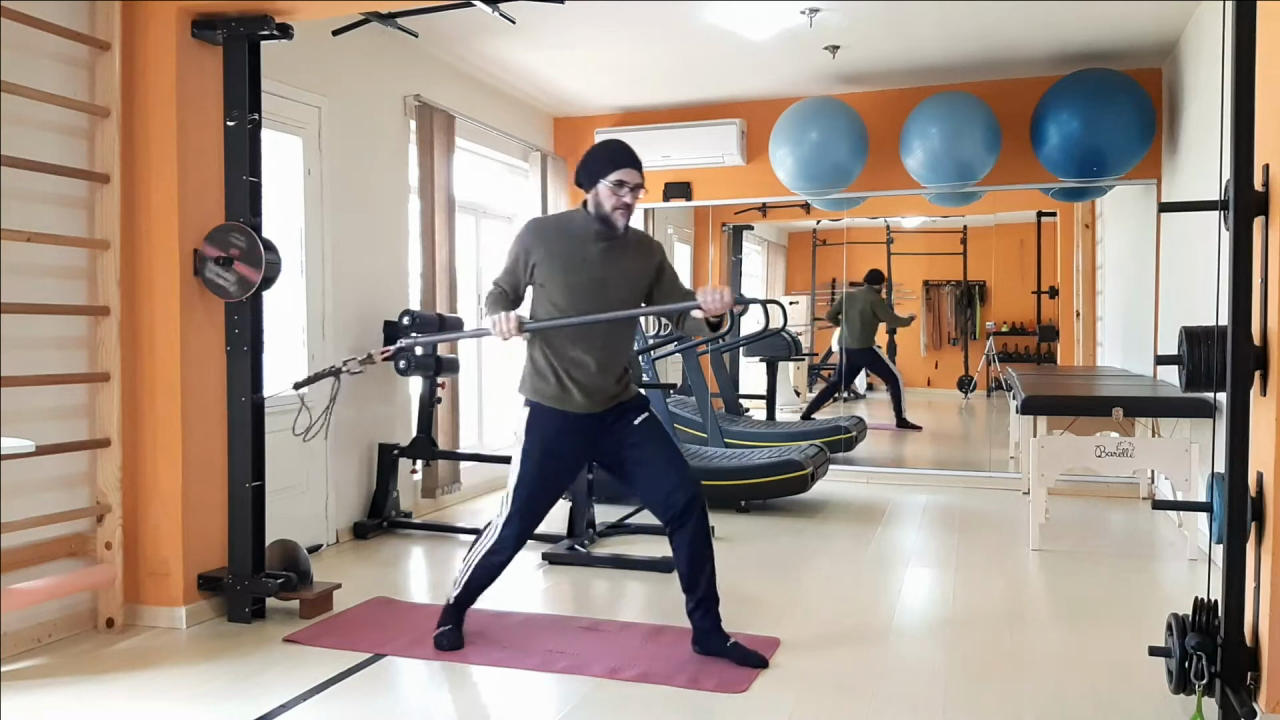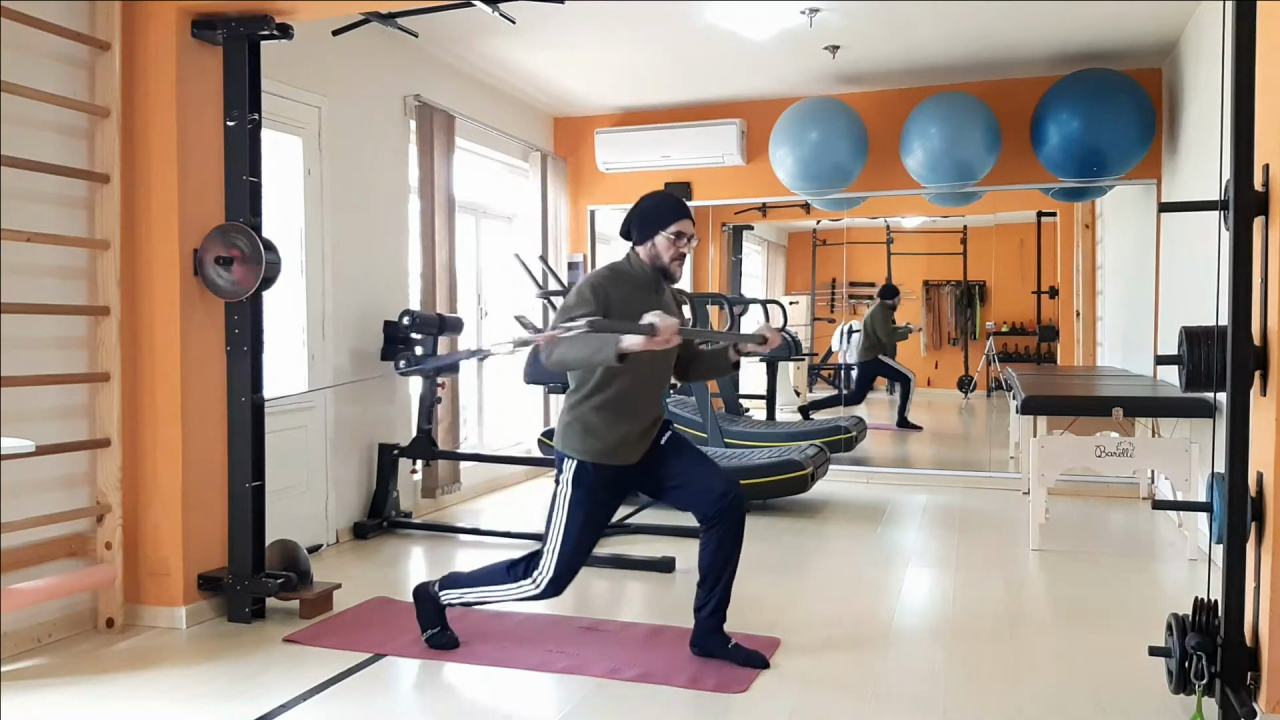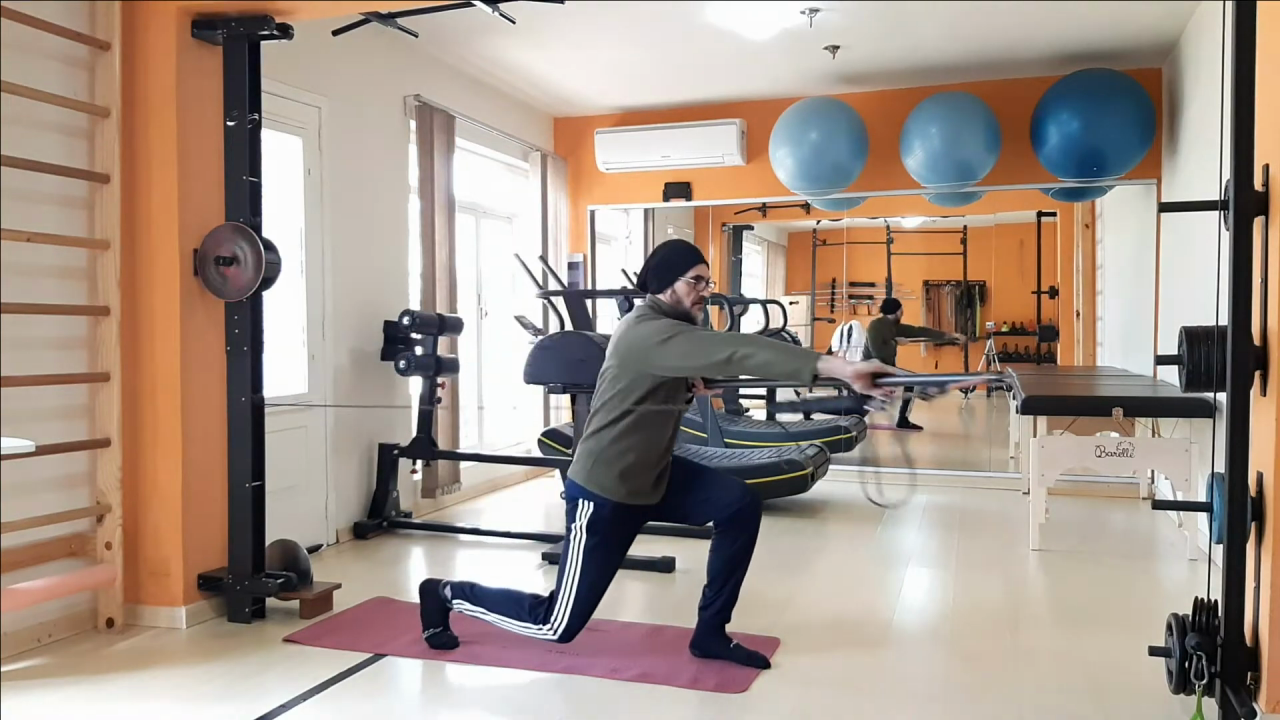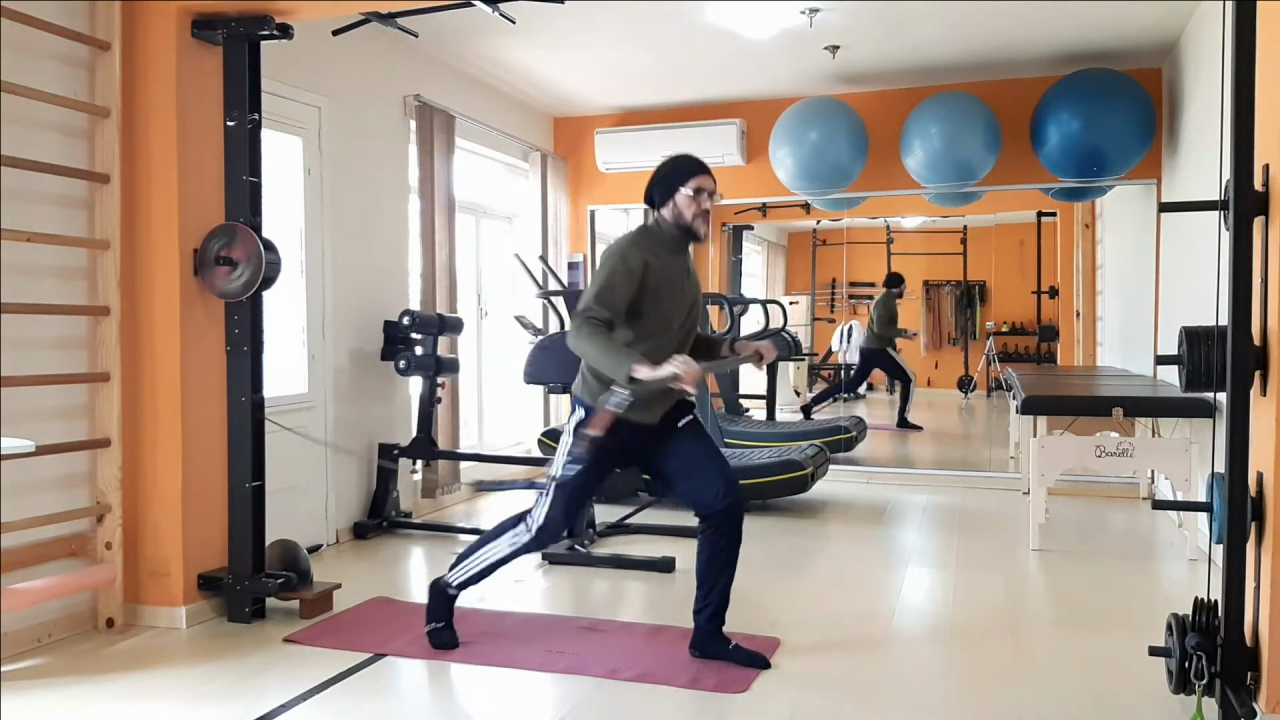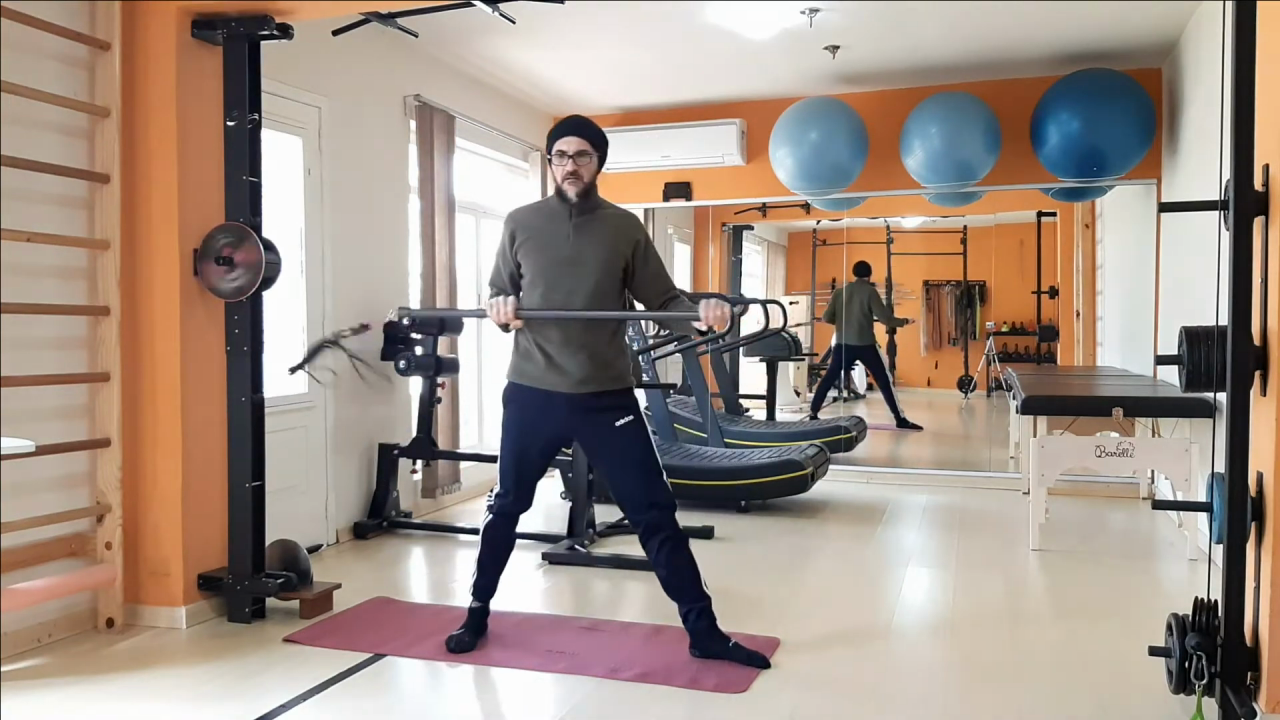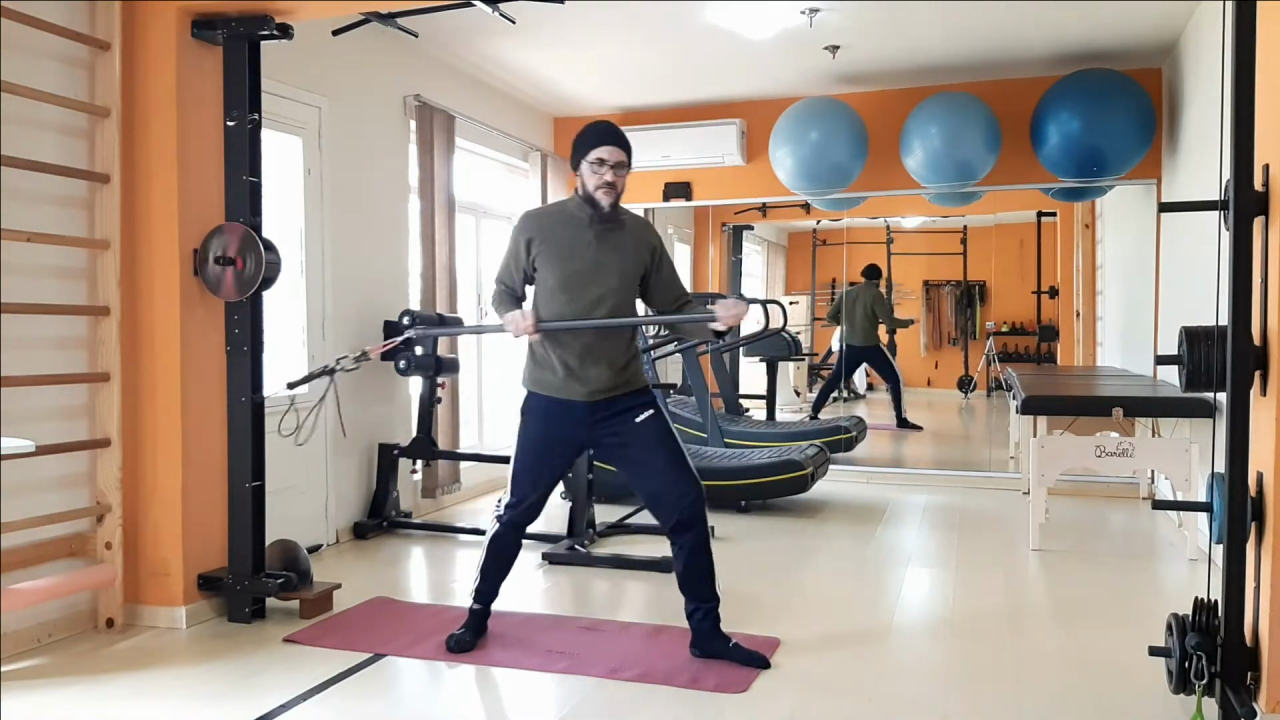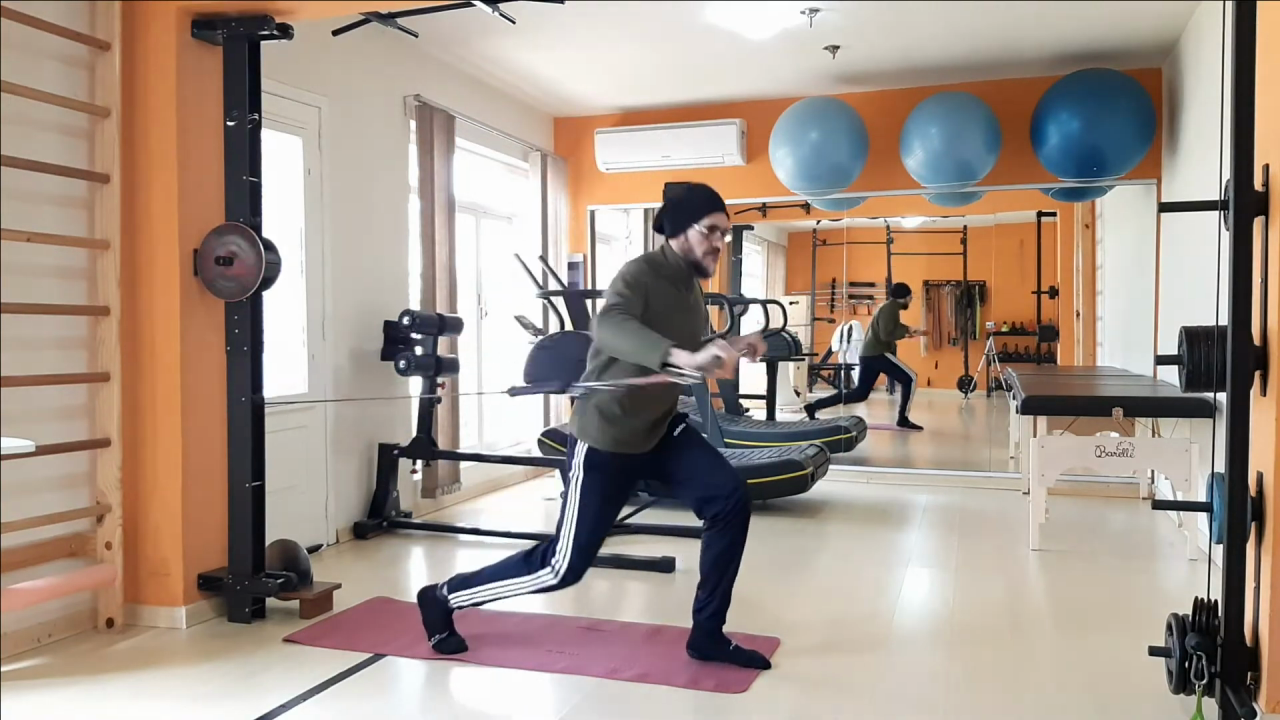
dt=0.7s
person 1, frame 1
left shoulder: (647, 251)
right shoulder: (542, 235)
left elbow: (681, 317)
right elbow: (500, 294)
left wrist: (707, 311)
right wrist: (501, 318)
left hip: (619, 406)
right hip: (553, 410)
left knee: (686, 503)
right knee: (515, 523)
left ankle: (708, 631)
right ankle: (455, 607)
person 1, frame 2
left shoulder: (667, 297)
right shoulder: (603, 285)
left elbow: (687, 367)
right elbow: (553, 350)
left wrist: (740, 351)
right wrist: (628, 343)
left hip: (650, 440)
right hip: (592, 453)
left knee: (726, 503)
right knee: (547, 578)
left ankle: (709, 633)
right ankle: (437, 594)
person 1, frame 3
left shoulder: (660, 327)
right shoulder: (648, 333)
right elbow: (731, 351)
left wrist: (688, 387)
right wrist: (834, 365)
left hip: (651, 473)
right hip: (602, 490)
left knee: (741, 507)
right knee: (558, 624)
left ankle: (710, 634)
right ankle: (446, 594)
person 1, frame 4
left shoulder: (682, 258)
right shoulder: (631, 252)
right elbow: (585, 329)
left wrist: (734, 348)
right wrist: (647, 369)
left hip: (665, 412)
left knee: (725, 503)
right knee: (544, 524)
left ankle: (709, 635)
right ankle: (447, 588)
person 1, frame 5
left shoulder: (625, 228)
right shoulder: (520, 223)
left elbow: (662, 301)
right elbow: (499, 291)
left wrist: (700, 314)
right wrist: (499, 308)
left hip: (606, 396)
right hip: (532, 392)
left knee: (654, 513)
right knee: (506, 505)
left ankle: (705, 633)
right ankle: (478, 612)
person 1, frame 6
left shoulder: (641, 235)
right shoulder: (536, 226)
left elbow: (675, 307)
right elbow: (505, 291)
left wrist: (716, 318)
right wrist: (513, 315)
left hip: (624, 399)
right hip: (553, 400)
left knee: (685, 506)
right knee: (516, 511)
left ankle: (707, 633)
right ankle: (478, 612)
person 1, frame 7
left shoulder: (690, 285)
right shoulder: (641, 276)
right elbow: (612, 324)
left wrist: (722, 351)
right wrist: (680, 354)
left hip: (659, 428)
right hip: (604, 437)
left knee: (731, 502)
right knee: (561, 567)
left ankle: (707, 635)
right ankle: (441, 599)
